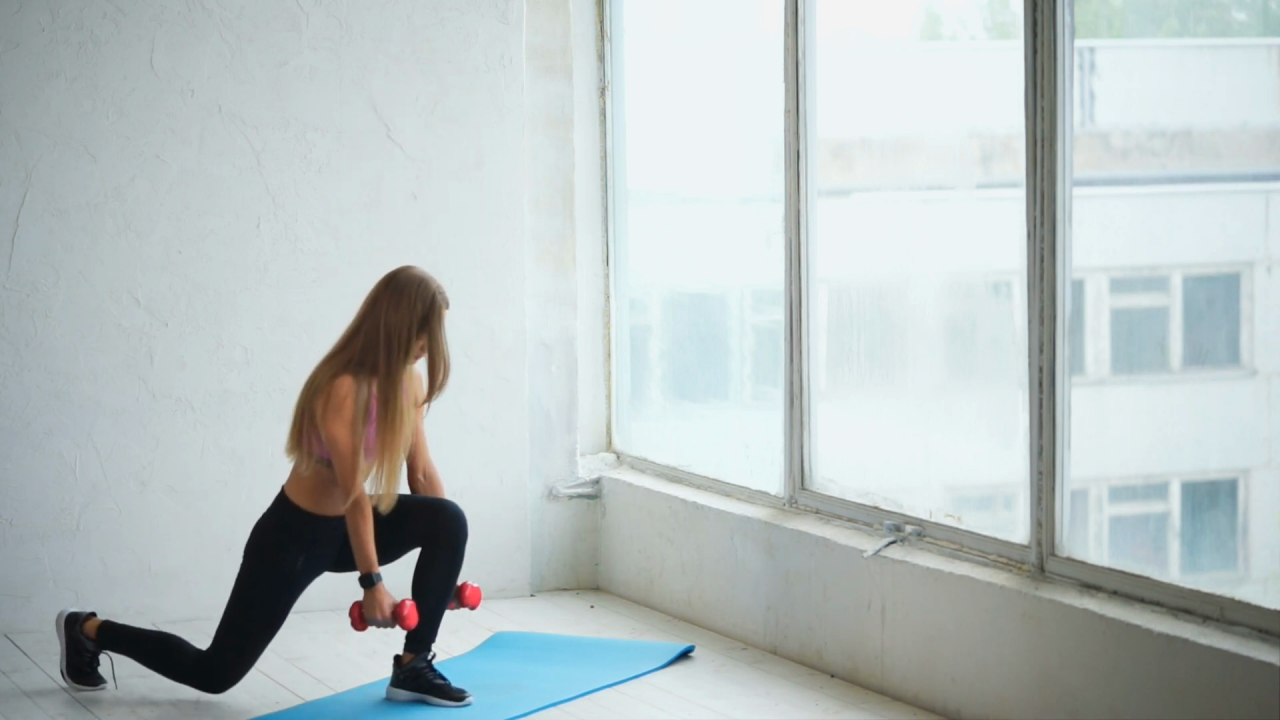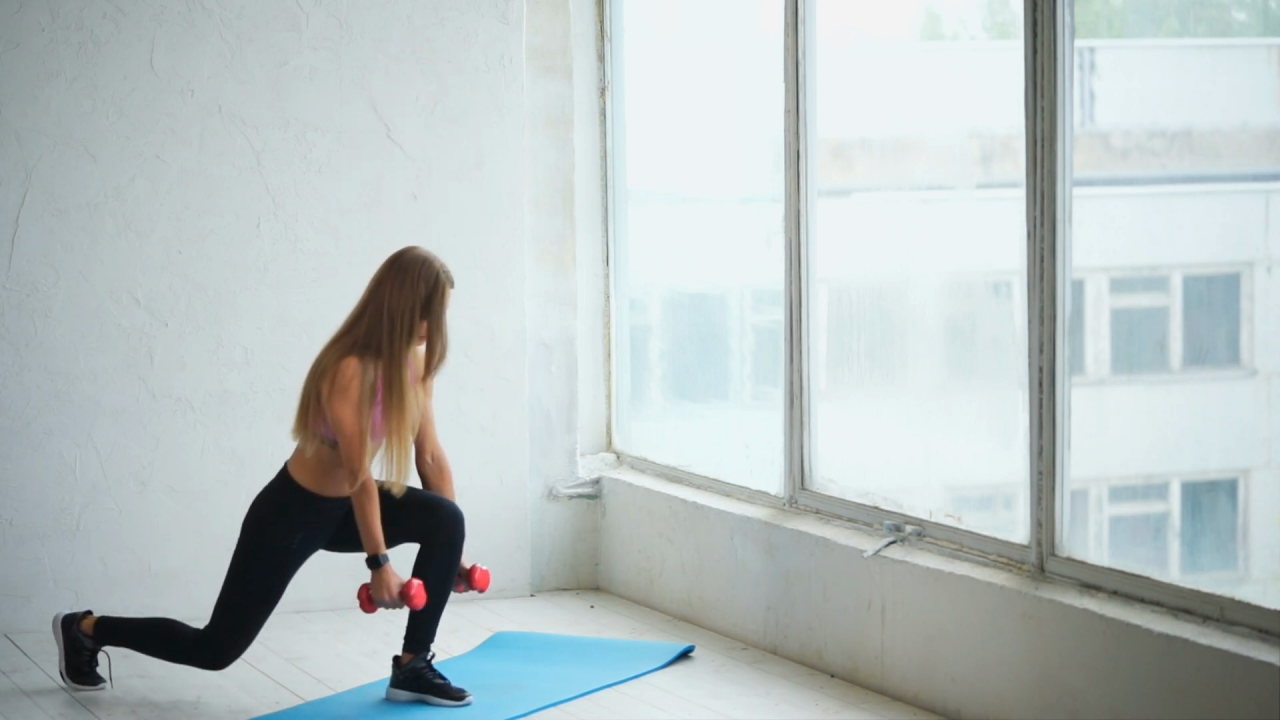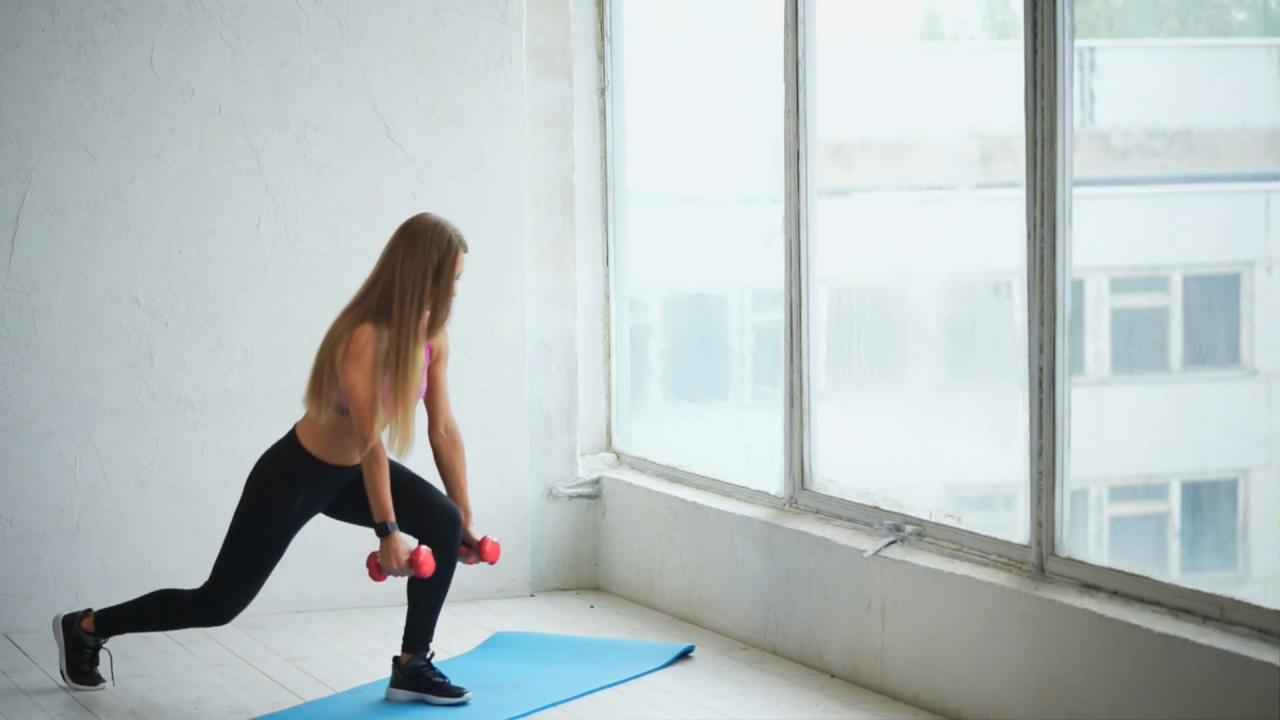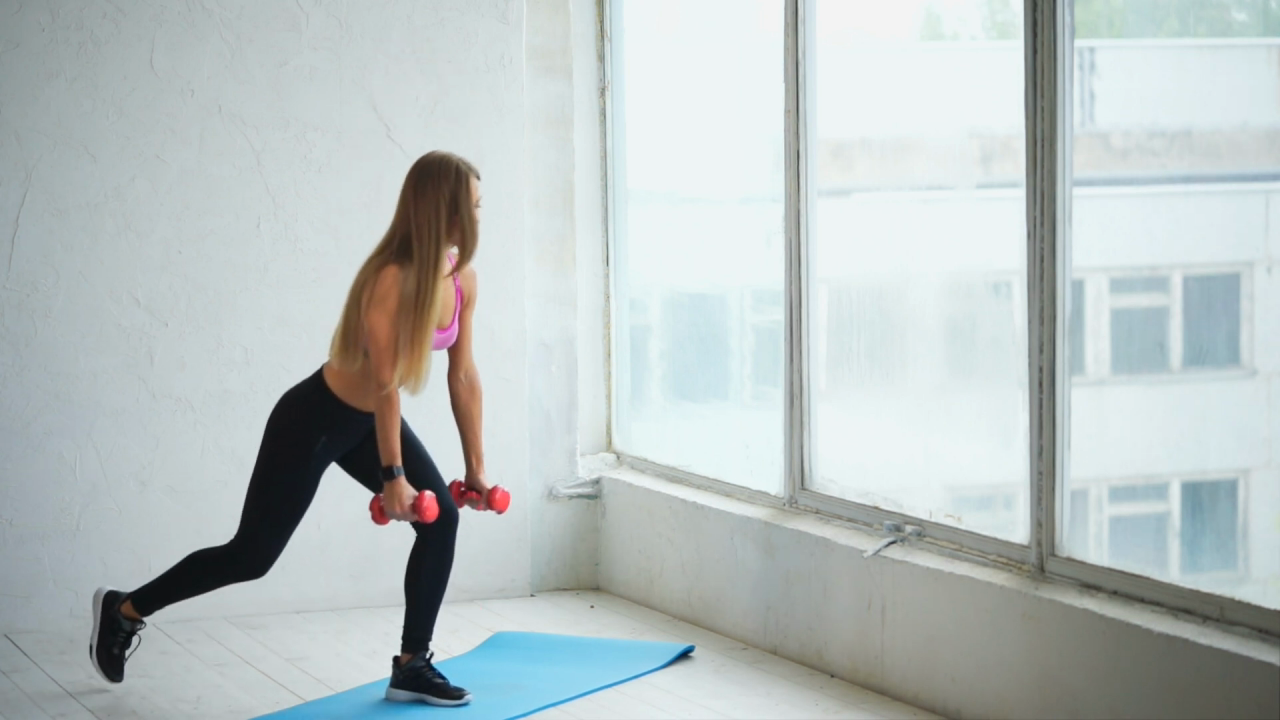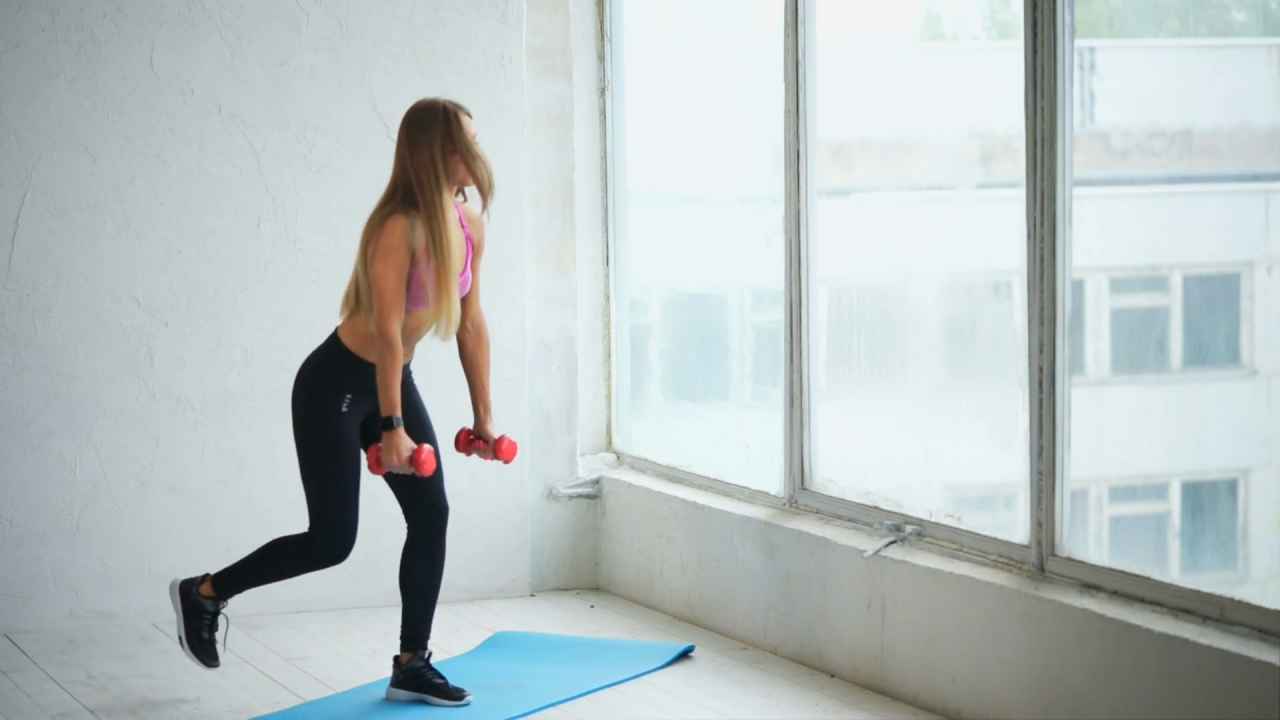
dt=0.3s
person 1, frame 1
left shoulder: (408, 381)
right shoulder: (342, 389)
left elbow: (422, 473)
right elbow: (353, 492)
left wrist: (446, 569)
right wrist: (371, 581)
left hip: (341, 526)
right hip: (292, 534)
left knee: (448, 520)
right knee: (216, 674)
left ankle: (413, 667)
right ankle: (87, 631)
person 1, frame 2
left shoulder: (415, 365)
right shoulder: (349, 370)
left elbow: (430, 456)
right elbow: (358, 474)
left wrist: (454, 554)
right wrist: (379, 563)
left hip: (341, 507)
right hip: (290, 513)
left knee: (445, 521)
right knee: (216, 649)
left ankle: (412, 667)
right ankle: (84, 629)
person 1, frame 3
left shoulder: (432, 334)
right shoulder: (364, 337)
left elbow: (444, 429)
right elbow: (371, 442)
left wrist: (466, 520)
right wrist: (387, 532)
left hip: (346, 472)
right hip: (293, 474)
left knee: (440, 526)
right knee: (220, 602)
left ankle: (411, 667)
right ankle: (83, 628)
person 1, frame 4
left shoulder: (463, 278)
right shoulder: (391, 279)
left elbow: (464, 377)
right elbow: (386, 384)
left wrist: (476, 470)
right wrist: (391, 477)
left hip: (366, 421)
right hip: (313, 418)
left knee: (441, 516)
right knee: (251, 554)
left ankle: (410, 667)
right ankle: (124, 609)
person 1, frame 5
left shoulder: (469, 224)
right shoulder: (396, 227)
left elbow: (471, 325)
right elbow: (384, 331)
left wrist: (482, 416)
right wrist: (391, 430)
left hip: (394, 380)
right hip: (334, 384)
left knee: (431, 514)
right knee: (334, 538)
left ankle: (411, 667)
right ankle: (202, 594)
